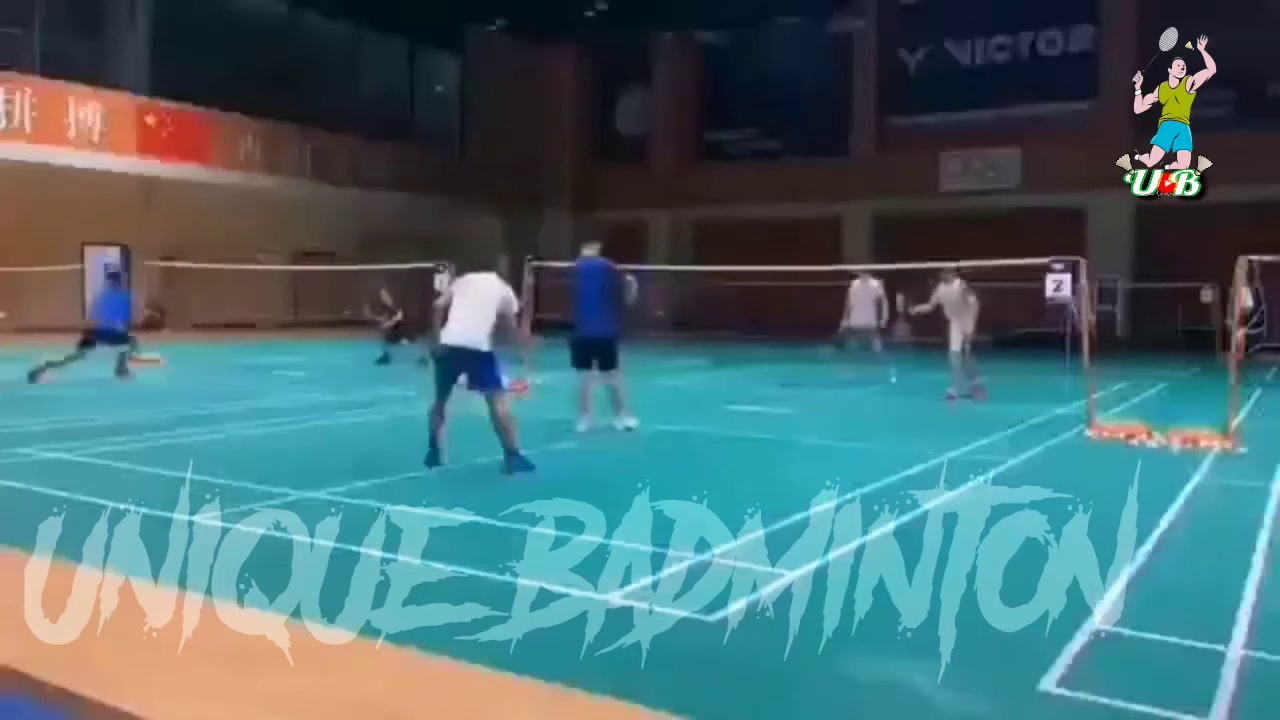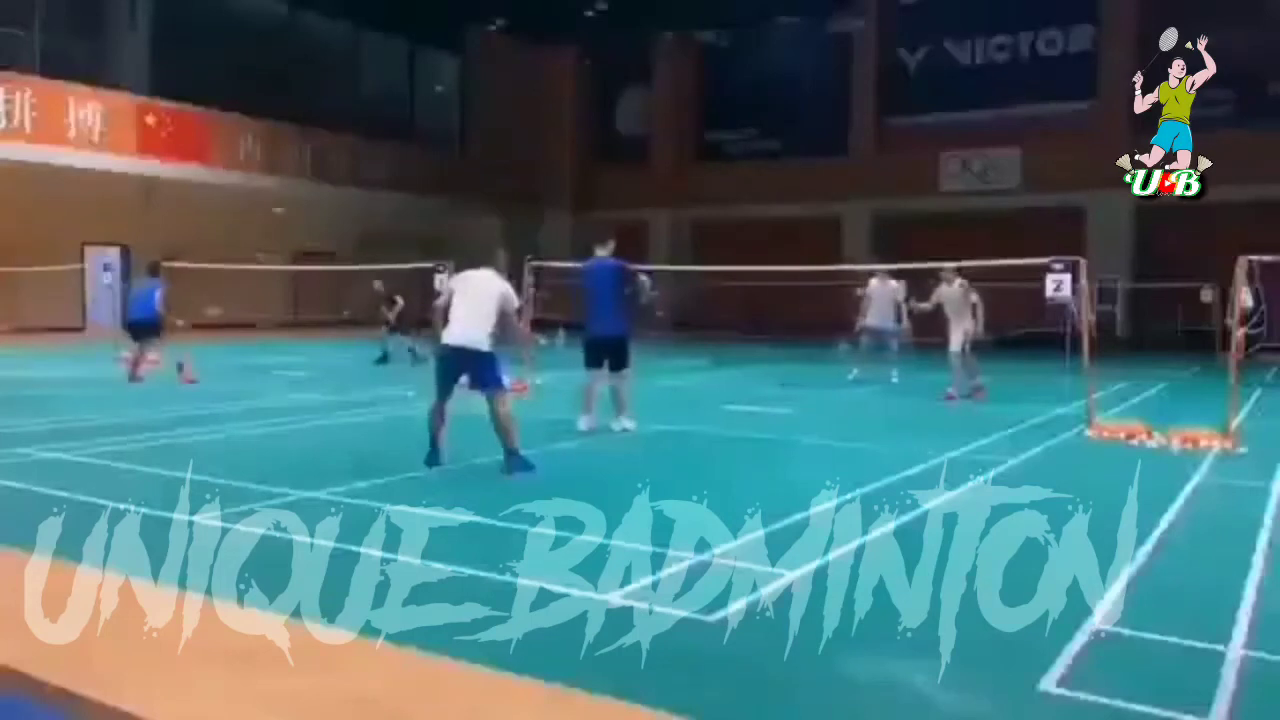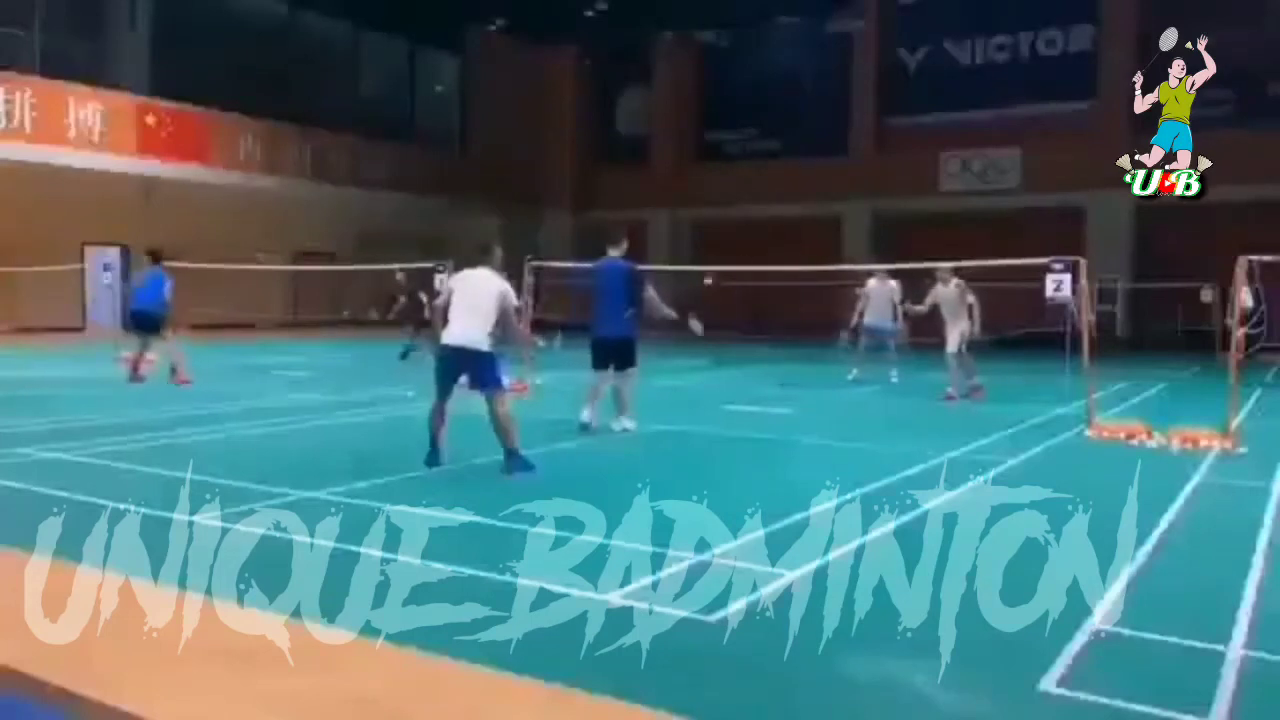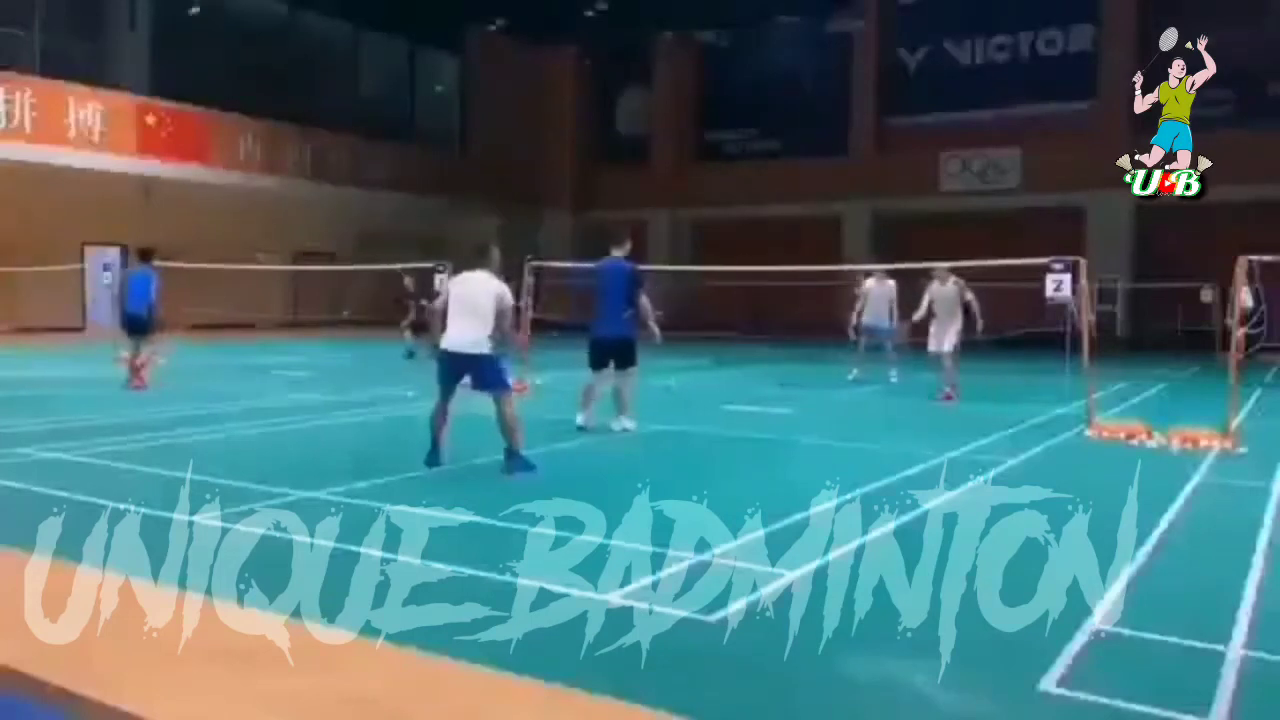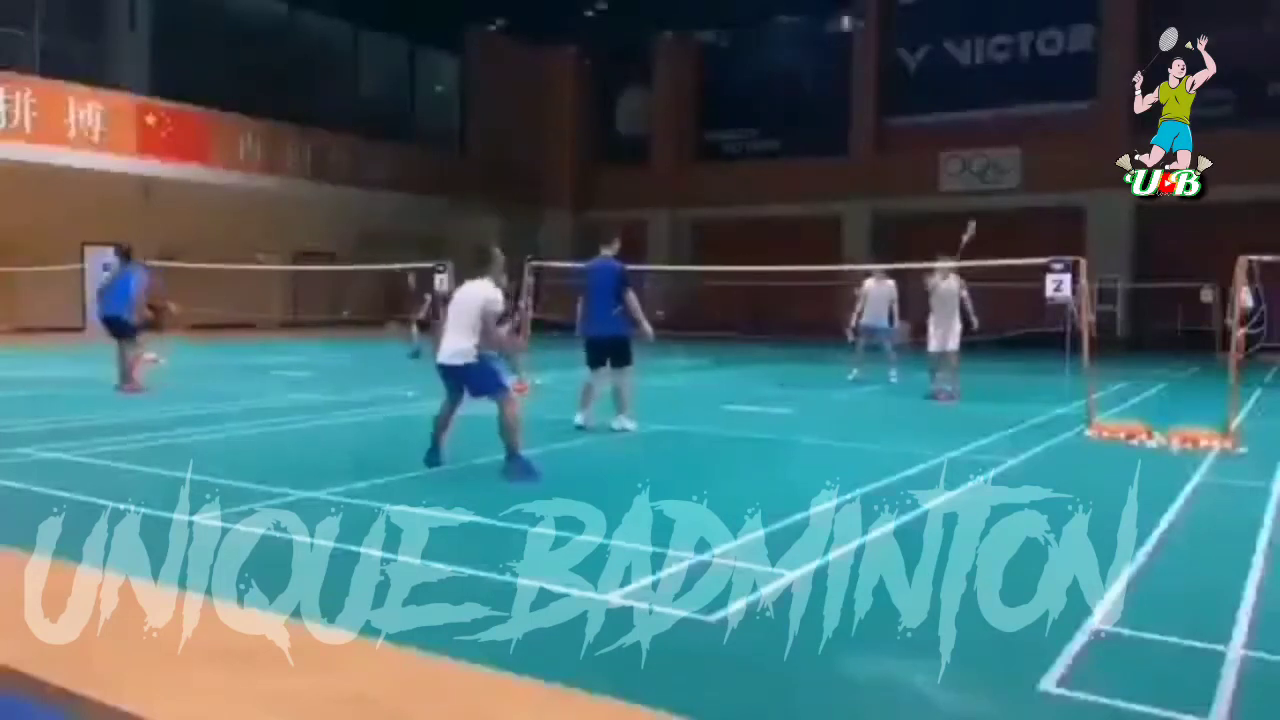
dt=0.4s
person 1, frame 1
left shoulder: (464, 279)
right shoulder: (504, 290)
left elbow: (438, 306)
right elbow: (511, 328)
left wrist: (438, 338)
left hip: (448, 345)
right hip: (478, 347)
left knee: (440, 400)
right knee: (499, 401)
left ankle: (434, 453)
right ankle: (512, 456)
person 1, frame 2
left shoulder: (461, 277)
right shoulder: (503, 286)
left elbow: (439, 306)
right elbow: (513, 326)
left wrist: (440, 335)
right wrist: (532, 340)
left hip: (450, 345)
right hip: (479, 347)
left knee: (440, 400)
right knee: (499, 401)
left ankle: (434, 452)
right ankle: (512, 456)
person 1, frame 3
left shoulder: (460, 277)
right shoulder: (502, 285)
left elbow: (438, 307)
right elbow: (512, 327)
left wrist: (440, 336)
right wrist: (531, 341)
left hip: (449, 345)
right hip: (479, 347)
left knee: (440, 399)
right knee: (498, 401)
left ankle: (434, 452)
right ankle: (512, 456)
person 1, frame 4
left shoulder: (457, 280)
right shoulder: (499, 287)
left elbow: (436, 310)
right elbow: (505, 329)
left wrist: (437, 340)
left hip: (450, 349)
right hip: (479, 350)
left knee: (443, 400)
right knee: (505, 400)
left ankle: (434, 452)
right ankle: (514, 456)
person 1, frame 5
left shoulder: (463, 289)
right shoulder: (493, 293)
left elbow: (445, 324)
right elbow: (489, 333)
right wrist: (510, 351)
left hip: (445, 358)
right hip: (467, 359)
left knee: (451, 403)
right knee: (508, 401)
left ankle: (434, 451)
right ankle: (514, 459)
person 2, frame 1
left shoulder: (574, 268)
right shoulder: (606, 266)
left elbow: (569, 299)
right elbow: (629, 282)
right wrist: (628, 300)
left hip: (582, 331)
right hip: (606, 330)
left knee: (585, 377)
right knee: (612, 376)
left ankle: (584, 420)
right ankle: (622, 417)
person 2, frame 2
left shoulder: (585, 269)
right shoulder: (618, 267)
right elbow: (643, 281)
right wrist: (643, 297)
left hip: (593, 331)
right hip: (616, 331)
left knee: (593, 376)
right knee: (619, 376)
left ankle: (586, 418)
right ankle: (621, 418)
person 2, frame 3
left shoulder: (595, 269)
right shoulder: (628, 269)
right elbow: (647, 295)
right wrist: (666, 312)
left hip: (599, 331)
right hip: (622, 331)
left knee: (600, 375)
right knee: (622, 376)
left ankle: (588, 411)
right ankle: (622, 418)
person 2, frame 4
left shoulder: (598, 268)
right shoulder: (630, 269)
right elbow: (641, 300)
right wrist: (651, 323)
left hip: (599, 330)
right hip: (623, 331)
left knee: (596, 376)
right knee: (623, 376)
left ankle: (583, 416)
right ankle: (622, 419)
person 2, frame 5
left shoulder: (588, 268)
right shoulder: (618, 268)
left elbow: (581, 300)
right elbow: (629, 297)
left wrist: (579, 325)
right wrist: (643, 322)
left hip: (593, 330)
right hip: (616, 330)
left knee: (594, 374)
right knee: (620, 375)
left ankle: (582, 415)
right ankle: (622, 418)
